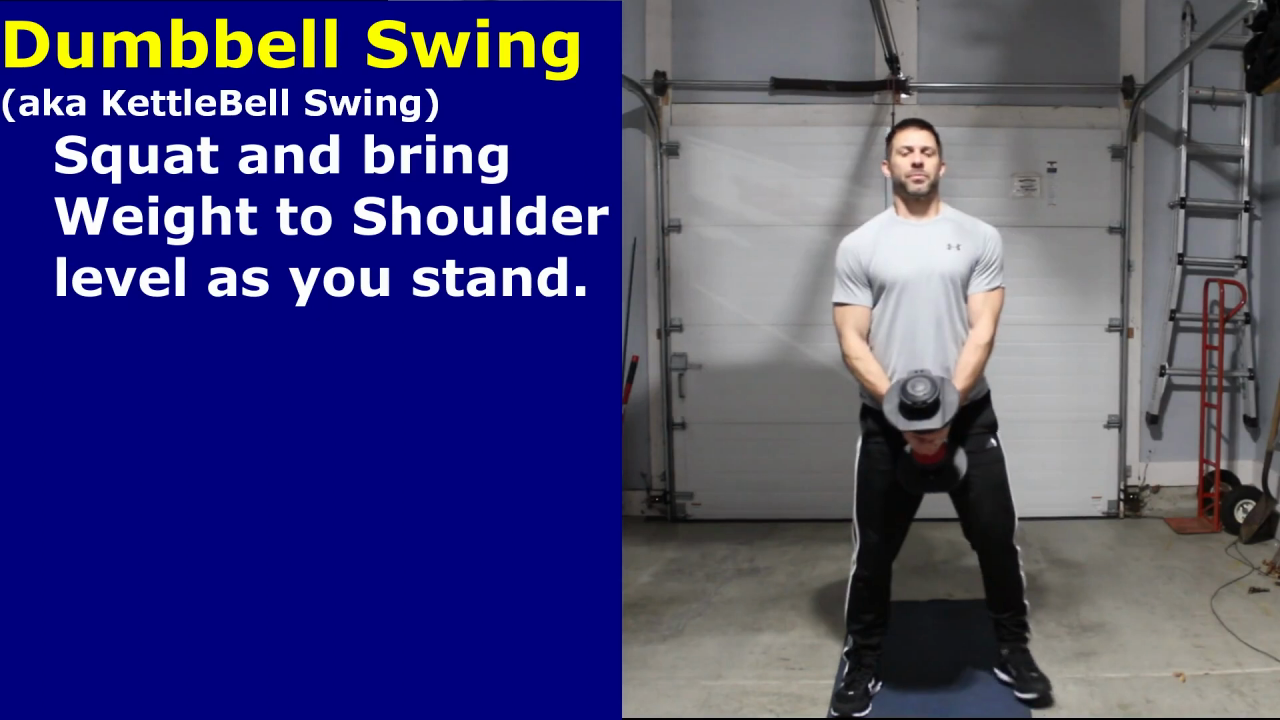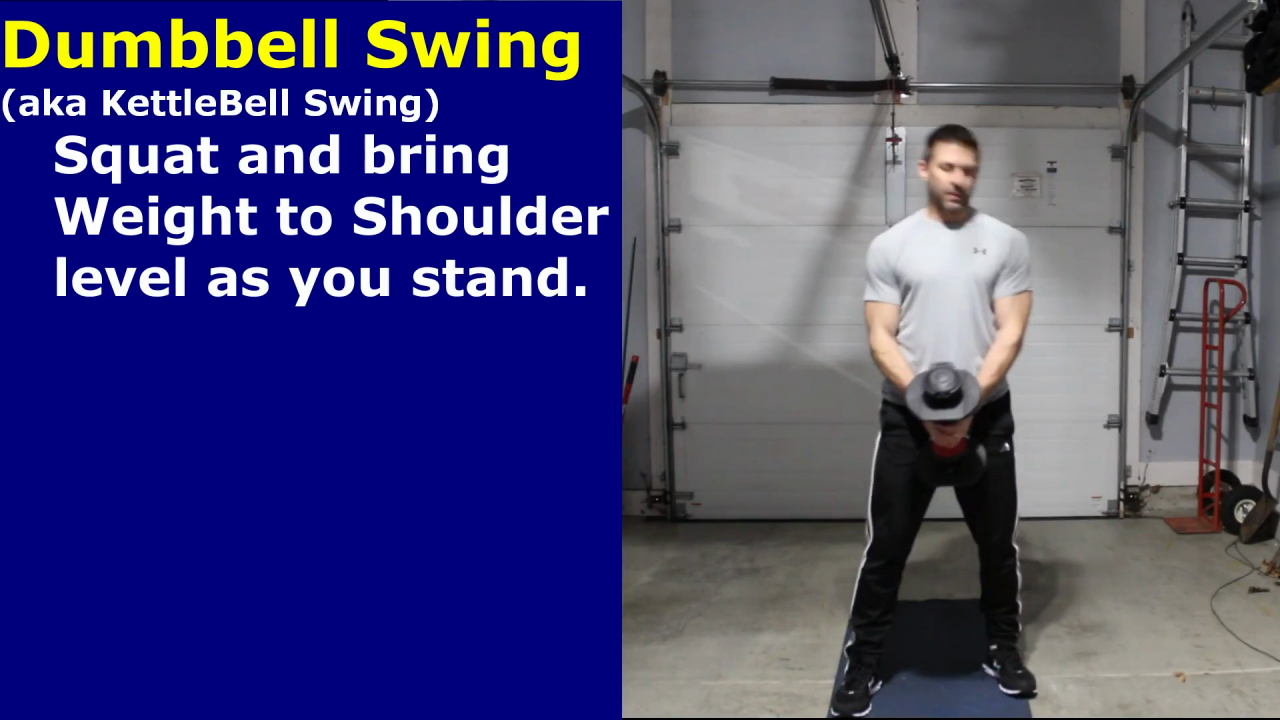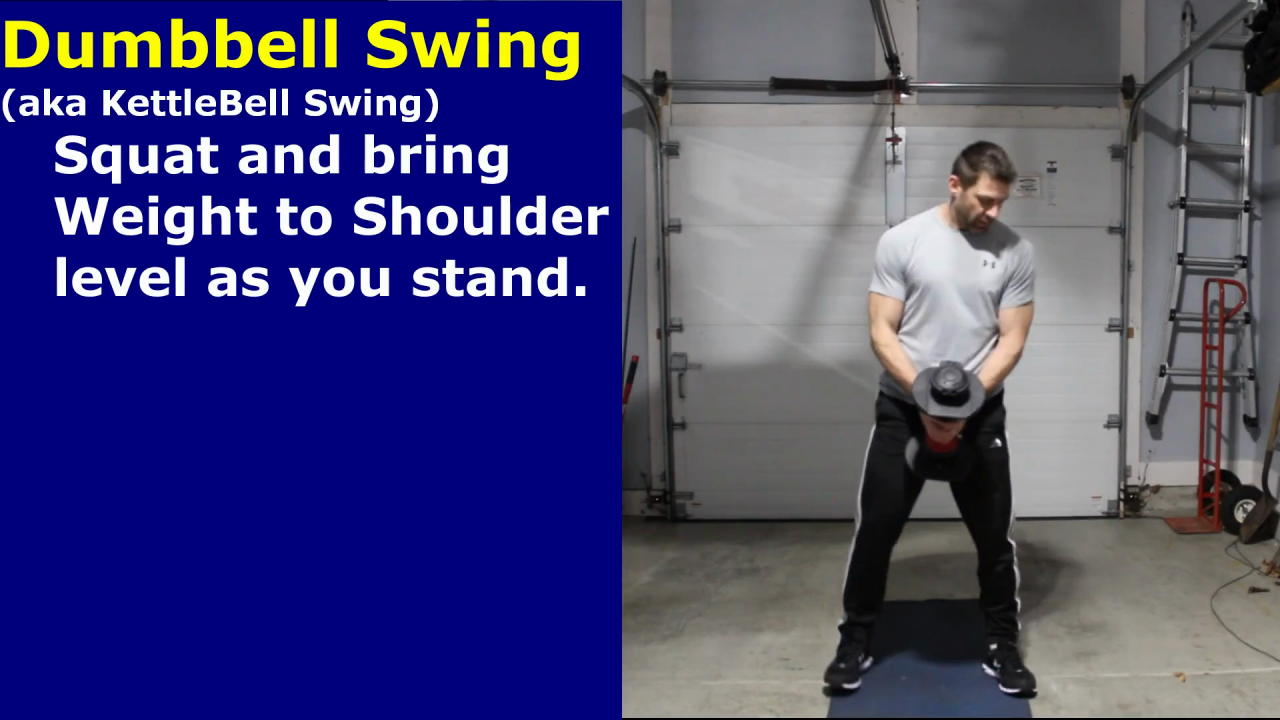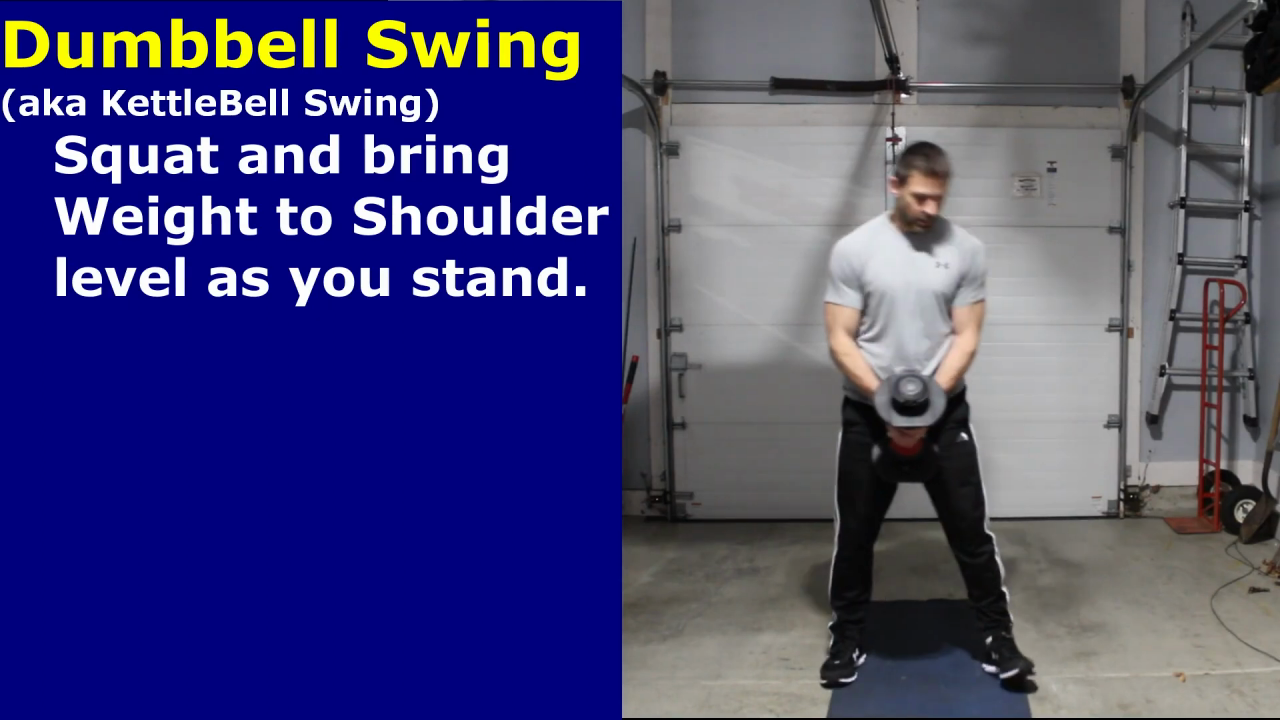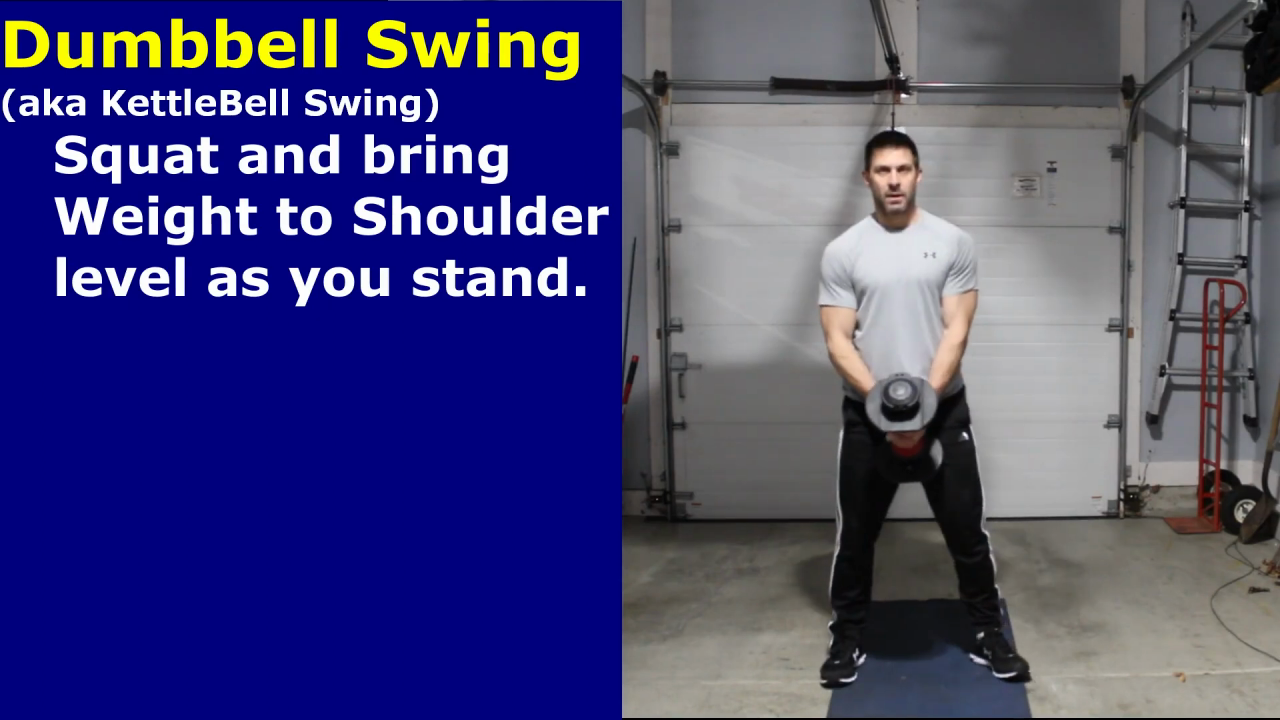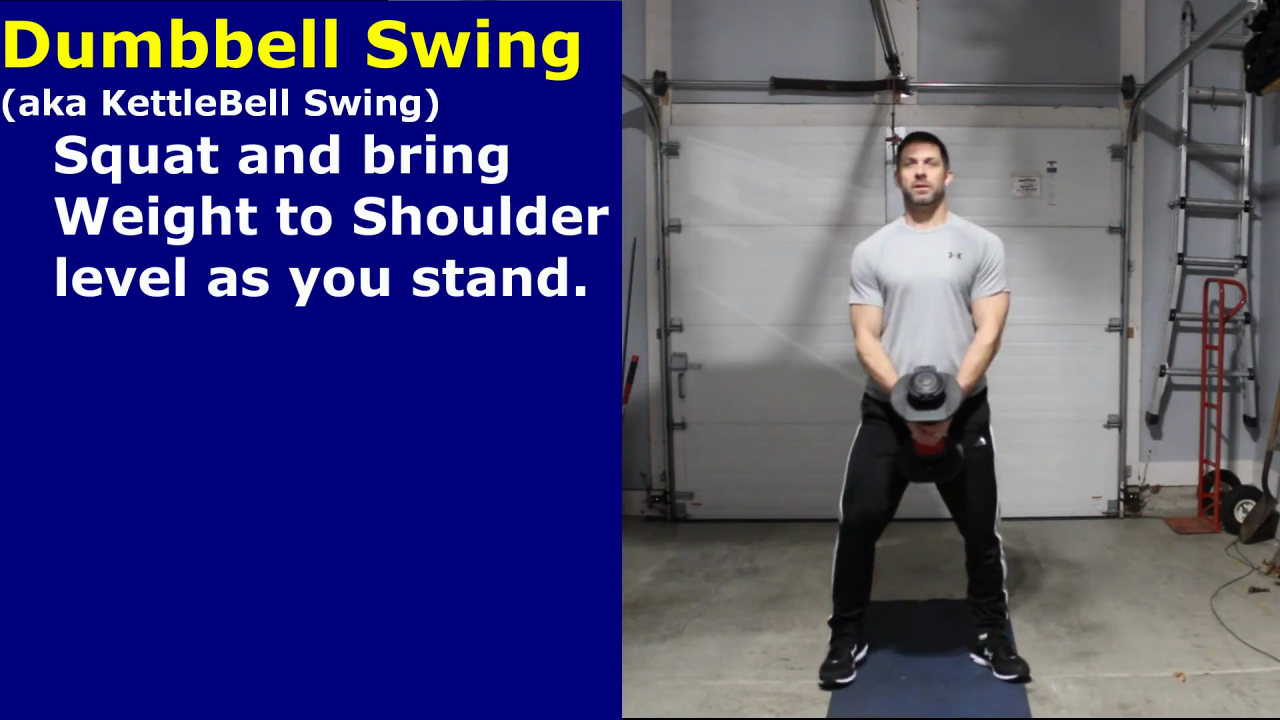
dt=0.3s
person 1, frame 1
left shoulder: (979, 237)
right shoulder: (858, 246)
left elbow: (983, 331)
right elbow: (852, 341)
left hip: (968, 415)
right hip: (886, 420)
left knee: (996, 539)
right knee: (874, 550)
left ankle: (1013, 651)
right ankle: (862, 663)
person 1, frame 2
left shoulder: (1007, 241)
right shoulder: (890, 245)
left elbow: (1011, 332)
right elbow: (881, 337)
left wrist: (968, 401)
left hip: (986, 414)
right hip: (907, 415)
left knee: (997, 542)
right knee: (887, 544)
left ankle: (1002, 647)
right ankle: (863, 662)
person 1, frame 3
left shoulder: (1016, 252)
right shoulder: (901, 241)
left elbow: (1012, 339)
right elbow: (882, 331)
right wrist: (926, 398)
left hip: (980, 411)
right hip: (902, 408)
left knee: (995, 535)
right knee: (875, 530)
left ankle: (1002, 647)
right ankle: (855, 641)
person 1, frame 4
left shoulder: (965, 250)
right shoulder: (853, 249)
left elbow: (967, 337)
right elbow: (840, 339)
left hip: (944, 409)
right hip: (867, 411)
left knee: (970, 528)
right knee: (855, 532)
left ankle: (997, 639)
right ankle: (847, 639)
person 1, frame 5
left shoulder: (953, 242)
right shoulder: (842, 251)
left elbow: (957, 331)
right elbow: (838, 340)
left hip: (944, 408)
right hip: (866, 412)
left knee: (966, 528)
right knee: (856, 531)
left ankle: (988, 634)
right ankle: (847, 638)
person 1, frame 6
left shoulder: (982, 244)
right shoulder: (871, 251)
left elbow: (989, 332)
right elbow: (866, 338)
left hip: (964, 410)
right hip: (885, 410)
left knee: (980, 530)
right knee: (859, 521)
left ankle: (990, 637)
right ankle: (847, 636)
